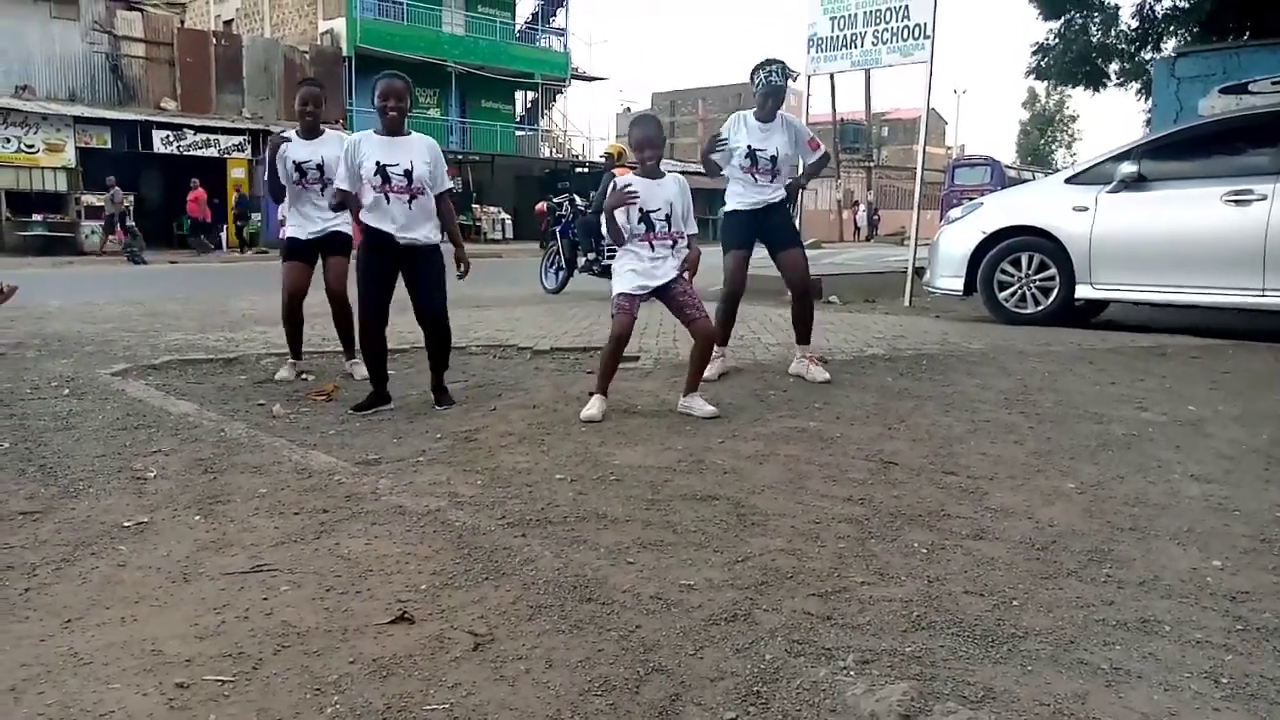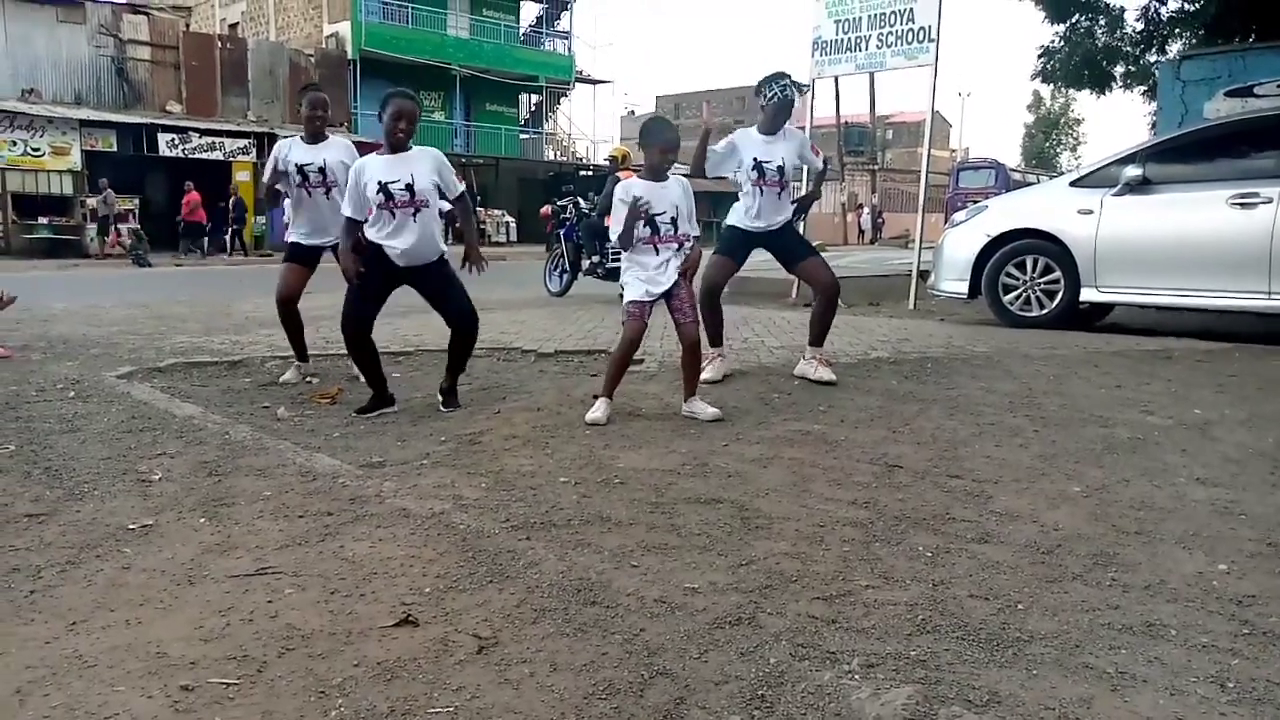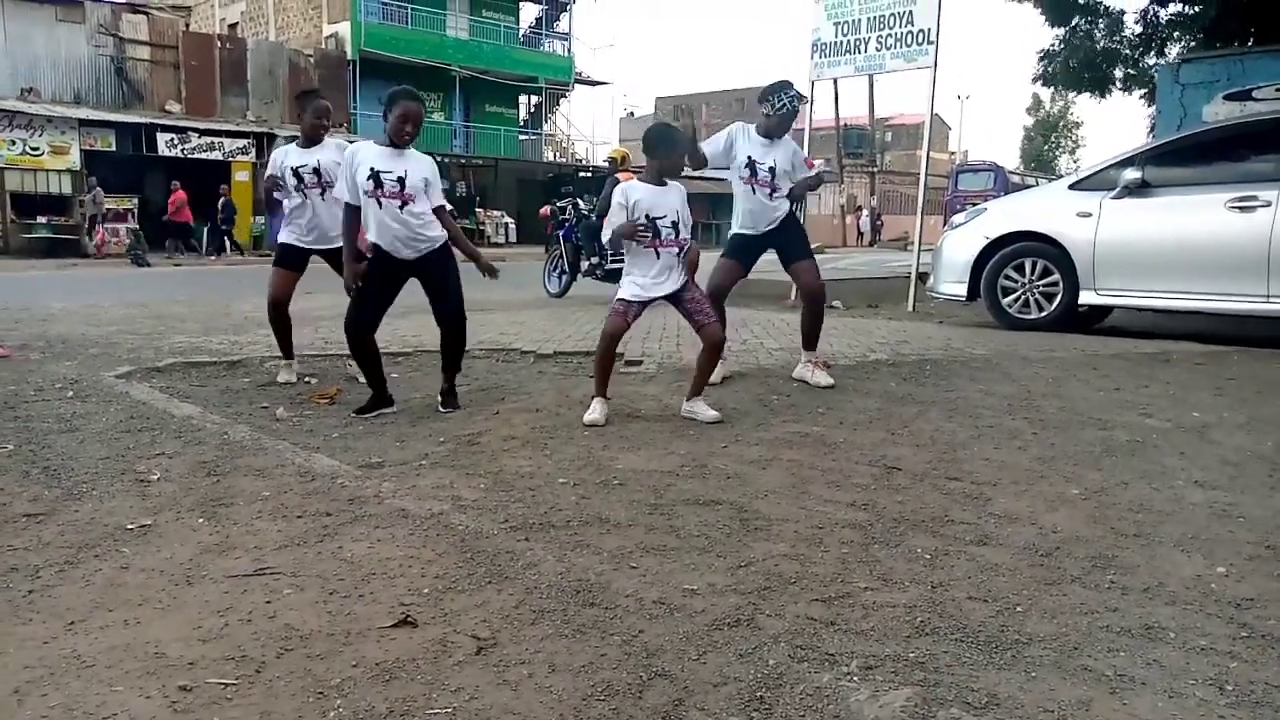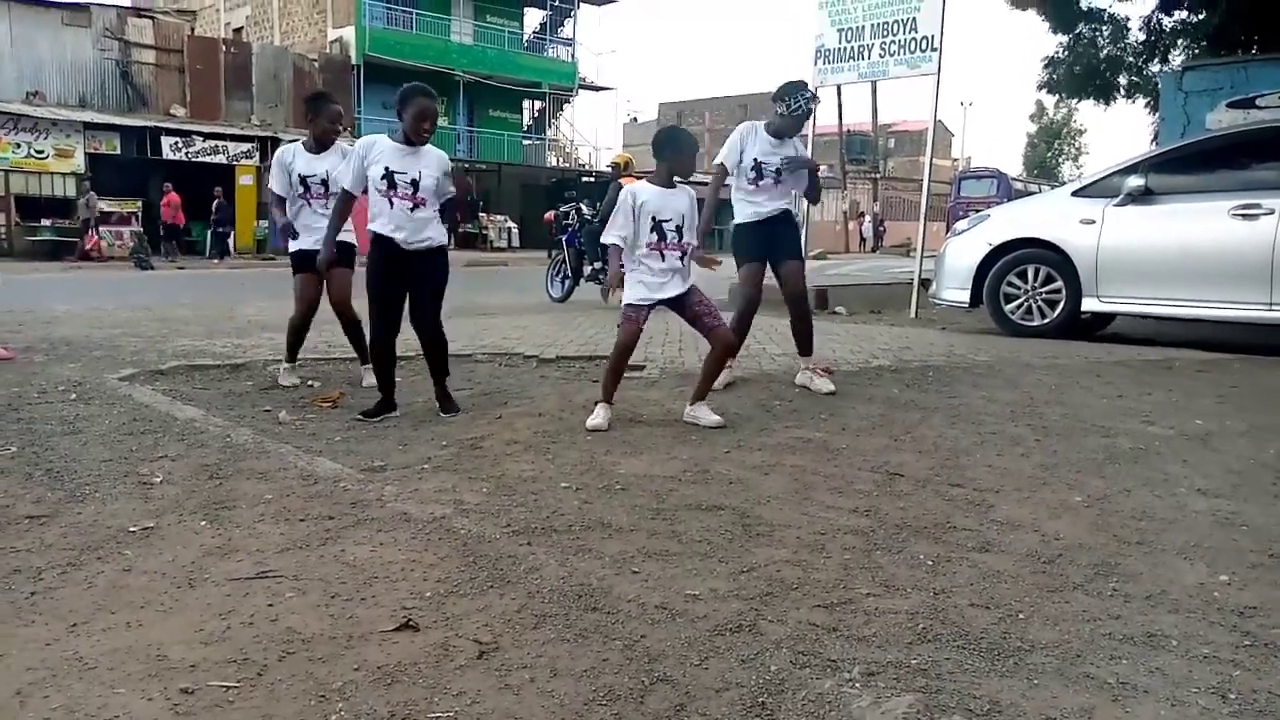
dt=0.2s
person 1, frame 1
left shoulder: (427, 145)
right shoulder: (358, 144)
left elbow: (443, 200)
right elbow: (344, 196)
left wrist: (458, 246)
right wrist: (342, 201)
left hip: (424, 245)
right hip: (378, 243)
left knee: (434, 316)
right knee: (371, 319)
left ankle: (438, 384)
right ankle: (379, 390)
person 1, frame 2
left shoulder: (432, 159)
right shoulder: (363, 168)
left elbow: (461, 201)
right elbow: (353, 222)
left wrist: (471, 244)
right wrist: (347, 257)
left hip: (428, 260)
right hip: (379, 258)
left knee: (465, 319)
right knee: (353, 326)
left ankle: (449, 386)
right ankle: (381, 394)
person 1, frame 3
left shoulder: (425, 163)
right shoulder: (356, 153)
left elbow: (441, 214)
right elbow: (351, 212)
left wrist: (475, 256)
right wrist: (352, 260)
left hip: (433, 253)
right hip: (384, 255)
left knee: (453, 321)
right knee: (357, 326)
left ankle: (448, 387)
right ankle: (381, 393)
person 1, frame 4
left shoulder: (439, 160)
right shoulder: (369, 147)
left elbow: (447, 212)
right elbow: (346, 198)
left wrist: (457, 191)
right wrist: (328, 243)
left hip: (429, 252)
right hip: (385, 249)
left knee: (428, 323)
right knee: (383, 327)
left ankle: (442, 391)
right ankle: (387, 398)
person 2, frame 1
left shoulder: (791, 125)
right shoulder: (736, 122)
left elbow: (822, 156)
right elbow: (713, 169)
left wrist: (800, 181)
right wrist: (706, 151)
left hip: (775, 210)
right hip: (739, 210)
left knee: (800, 284)
right knee: (734, 286)
left ankle: (803, 357)
right ankle: (718, 355)
person 2, frame 2
left shoulder: (795, 137)
right shoulder: (740, 139)
left elbow: (822, 164)
right elbow: (698, 169)
left wrist: (813, 192)
right wrist: (704, 137)
left hip: (782, 227)
right hip: (742, 226)
left knee: (829, 287)
right knee: (709, 287)
left ankle: (811, 358)
right ankle: (716, 356)
person 2, frame 3
left shoulder: (789, 145)
right shoulder: (736, 133)
left elbow: (815, 177)
right elbow: (699, 161)
left wrist: (804, 184)
right wrist: (691, 137)
left hip: (785, 224)
right hip: (746, 229)
left knee: (815, 292)
right knee: (714, 290)
left ankle: (809, 361)
right ankle: (717, 359)
person 2, frame 4
left shoulder: (796, 148)
right shoulder: (747, 132)
left elbow: (813, 197)
right elbow: (721, 176)
left wrist: (812, 170)
right wrist: (704, 222)
left hip: (782, 222)
right hip: (747, 224)
left knee: (797, 296)
right knee: (749, 299)
left ankle: (808, 368)
right ankle: (725, 365)
person 3, frame 1
left shoulder: (678, 183)
right shoulder: (622, 186)
left elbow: (689, 229)
right elbow: (618, 239)
left wrist: (694, 250)
right wrist: (609, 209)
left hip: (672, 270)
right hip: (633, 270)
left knee: (707, 332)
right knee: (620, 331)
left ankle: (690, 396)
right ankle: (599, 396)
person 3, frame 2
left shoulder: (682, 185)
right shoulder: (626, 189)
left elbow: (692, 231)
right elbow: (624, 244)
left wrist: (695, 250)
right wrist: (630, 221)
left hip: (676, 272)
right hip: (640, 274)
left knee: (691, 338)
right knee: (631, 337)
left ankle: (691, 400)
right ankle: (604, 399)
person 3, frame 3
left shoulder: (679, 192)
right shoulder: (626, 191)
right elbow: (614, 240)
left wrist: (692, 252)
right wrist: (621, 231)
left hip: (678, 278)
right hip: (639, 279)
left knee: (716, 336)
right knee: (611, 332)
left ankle: (693, 400)
right ankle: (599, 399)
person 3, frame 4
left shoulder: (688, 196)
right shoulder: (635, 192)
right elbow: (616, 240)
left wrist: (698, 254)
right wrist: (614, 269)
left hip: (681, 281)
right hip: (642, 281)
left knee: (726, 340)
right knee: (625, 341)
left ankle: (696, 405)
right ankle: (604, 404)
person 4, frame 1
left shoulder: (341, 141)
right shoulder: (283, 144)
right elbow: (277, 197)
right wrist: (271, 158)
left hip: (336, 226)
right hip: (299, 229)
left knee: (337, 292)
right knee: (292, 294)
left ankle: (352, 358)
right ankle: (294, 359)
person 4, frame 2
left shoulder: (345, 147)
right shoulder: (284, 149)
right elbow: (273, 201)
right wrist: (272, 183)
left hip: (345, 231)
right hip: (303, 235)
right knee: (285, 297)
right ankle: (301, 361)
person 4, frame 3
left shoulder: (341, 149)
right shoulder: (282, 155)
right elbow: (271, 202)
right wrist: (270, 187)
left hip: (337, 236)
right hip: (294, 237)
right knee: (276, 301)
right ankle: (288, 360)
person 4, frame 4
left shoulder: (346, 154)
right shoulder: (286, 155)
right elbow: (277, 201)
right wrist: (282, 220)
left hip: (340, 238)
right hip: (306, 242)
left knee: (341, 304)
right knee: (306, 307)
left ankle: (366, 364)
right ankle: (289, 363)
